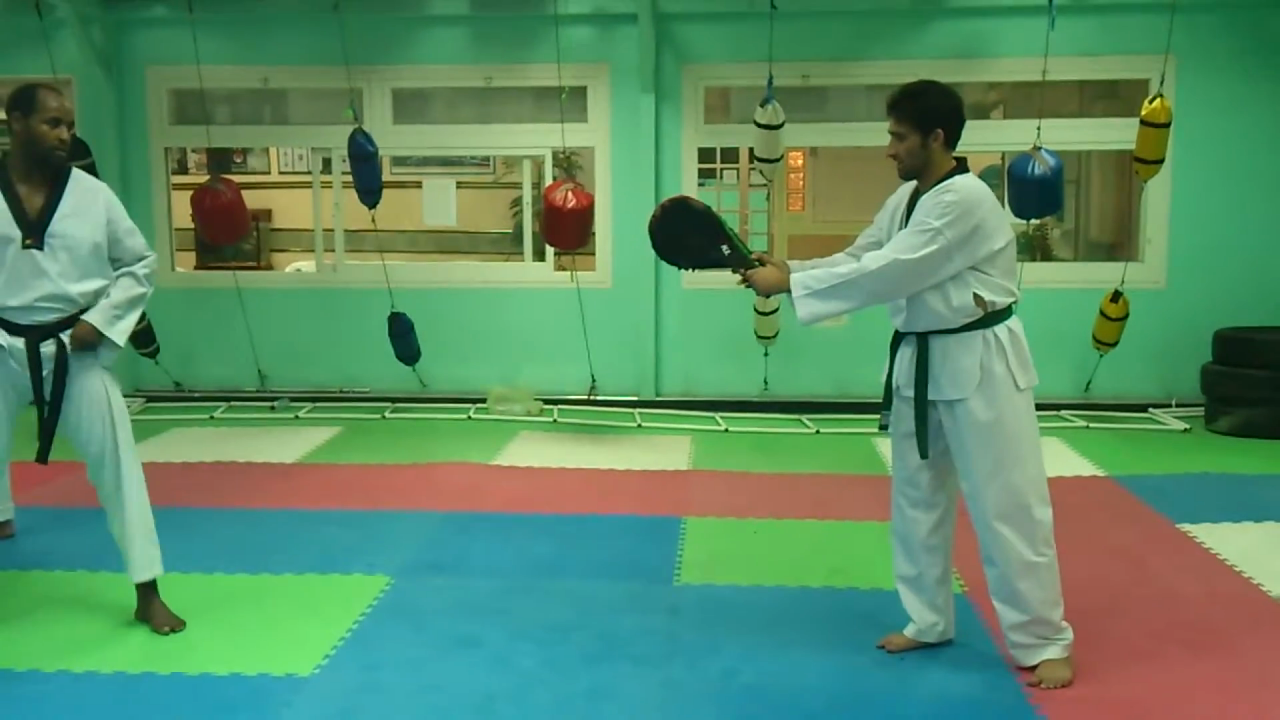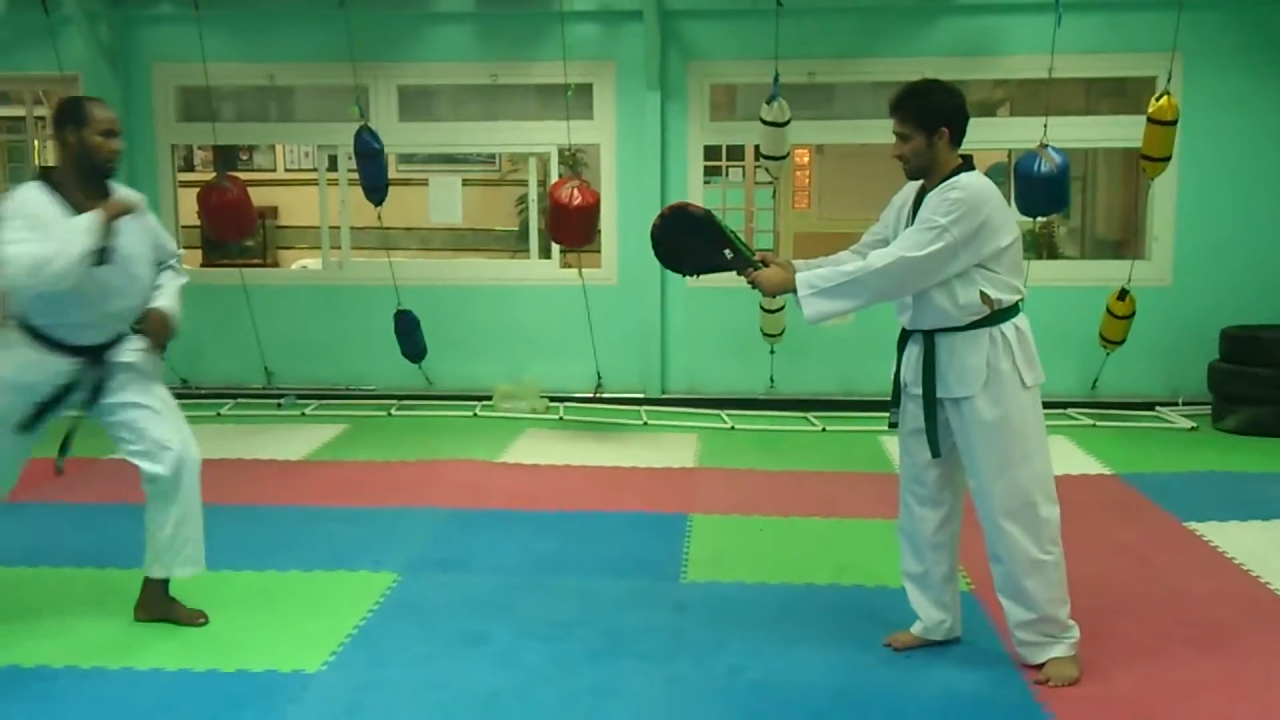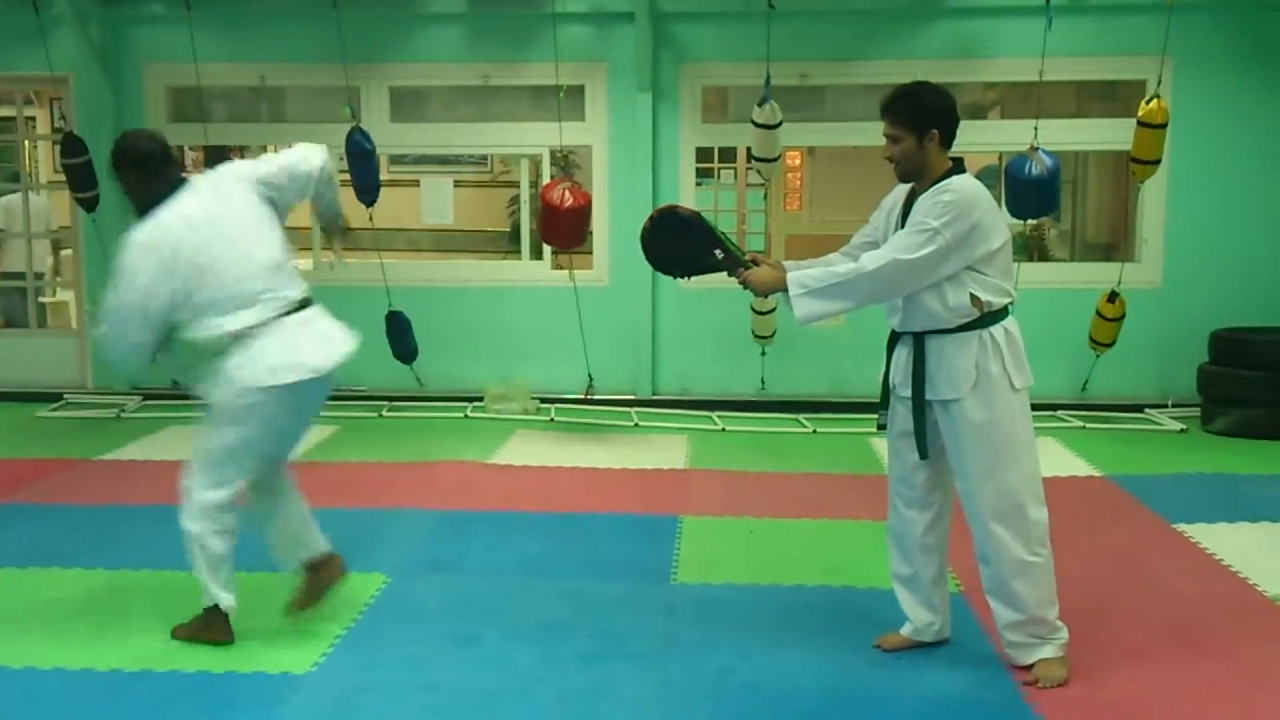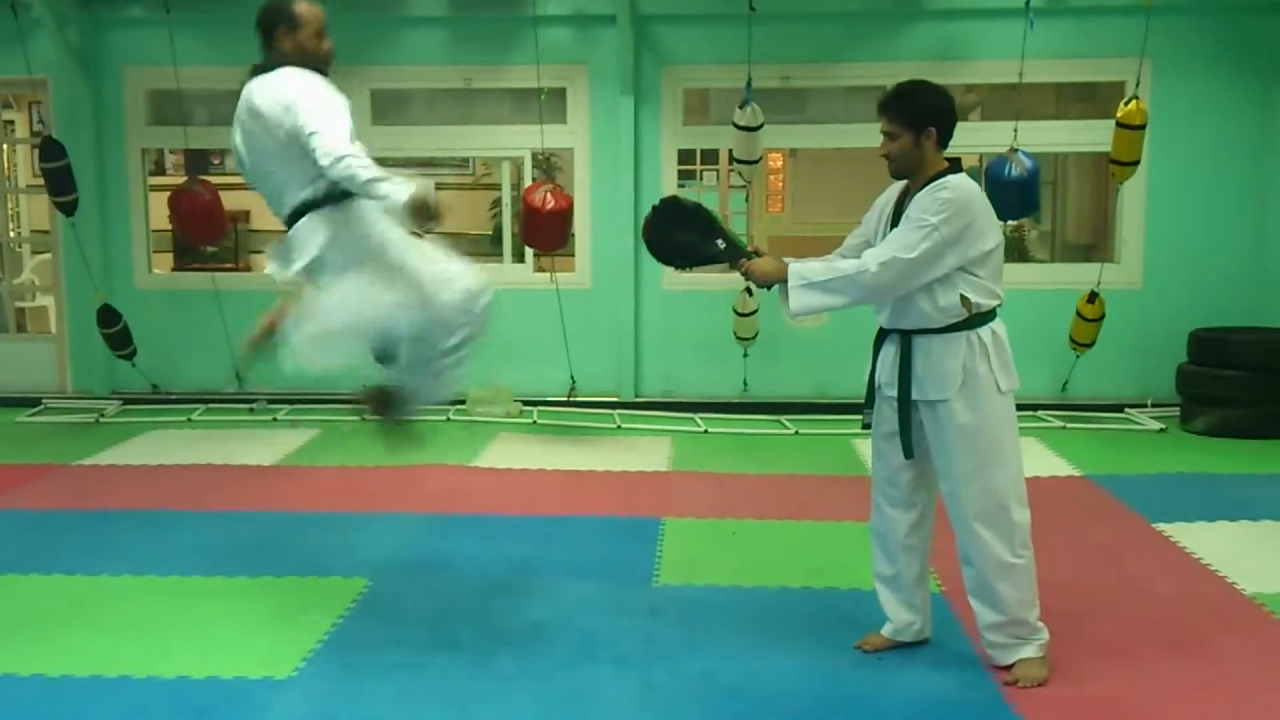
dt=0.5s
person 1, frame 1
left shoulder: (967, 200)
right shoulder: (907, 199)
left elbow: (888, 272)
right elbow: (859, 257)
left wrist: (789, 285)
right wrist: (788, 268)
left hip: (979, 365)
right hip: (920, 363)
left knee: (1006, 505)
right knee: (917, 497)
left ankle: (1045, 641)
right ankle: (928, 620)
person 1, frame 2
left shoulder: (972, 197)
right shoulder: (912, 197)
left elbow: (894, 271)
right elbow: (863, 256)
left wrist: (795, 284)
right wrist: (793, 267)
left hip: (986, 362)
right hip: (928, 359)
left knee: (1013, 502)
right knee: (924, 495)
left ankle: (1051, 640)
right ankle: (935, 619)
person 1, frame 3
left shoulder: (962, 200)
right shoulder: (902, 200)
left elbow: (882, 273)
right elbow: (853, 258)
left wrist: (784, 283)
right wrist: (782, 268)
left hip: (975, 364)
right hip: (917, 362)
left knee: (1002, 504)
right knee: (913, 498)
left ankle: (1040, 640)
right ankle: (924, 620)
person 1, frame 4
left shoulder: (957, 199)
right shoulder: (896, 199)
left elbow: (883, 273)
right elbow: (851, 261)
left wrist: (786, 274)
right wrist: (777, 268)
left hip: (961, 366)
right hip: (903, 363)
left knee: (986, 506)
right knee: (896, 498)
left ankle: (1020, 640)
right ankle: (905, 620)
person 2, frame 1
left shoulder: (93, 195)
left elbow: (139, 264)
left wrist: (101, 320)
left hip: (73, 349)
left knee: (114, 463)
left ankle: (147, 593)
person 2, frame 2
left shoulder: (129, 204)
left elbow: (168, 261)
left wrist: (161, 306)
right wrist: (89, 228)
left hip: (116, 361)
left knee: (175, 457)
left ankle: (156, 590)
person 2, frame 3
left shoulder: (144, 247)
right shoulder: (233, 181)
left elbow: (124, 345)
right elbow: (311, 162)
left wrist: (155, 338)
right wrist: (329, 209)
left hip: (251, 367)
right hip: (306, 342)
left knee: (210, 495)
right knee: (260, 472)
left ankle: (216, 614)
right ankle: (318, 557)
person 2, frame 4
left shoulder: (265, 94)
right shoulder: (290, 85)
right elbow: (330, 153)
right wrist: (402, 195)
left hip: (346, 223)
right hip: (345, 223)
left knee: (461, 298)
